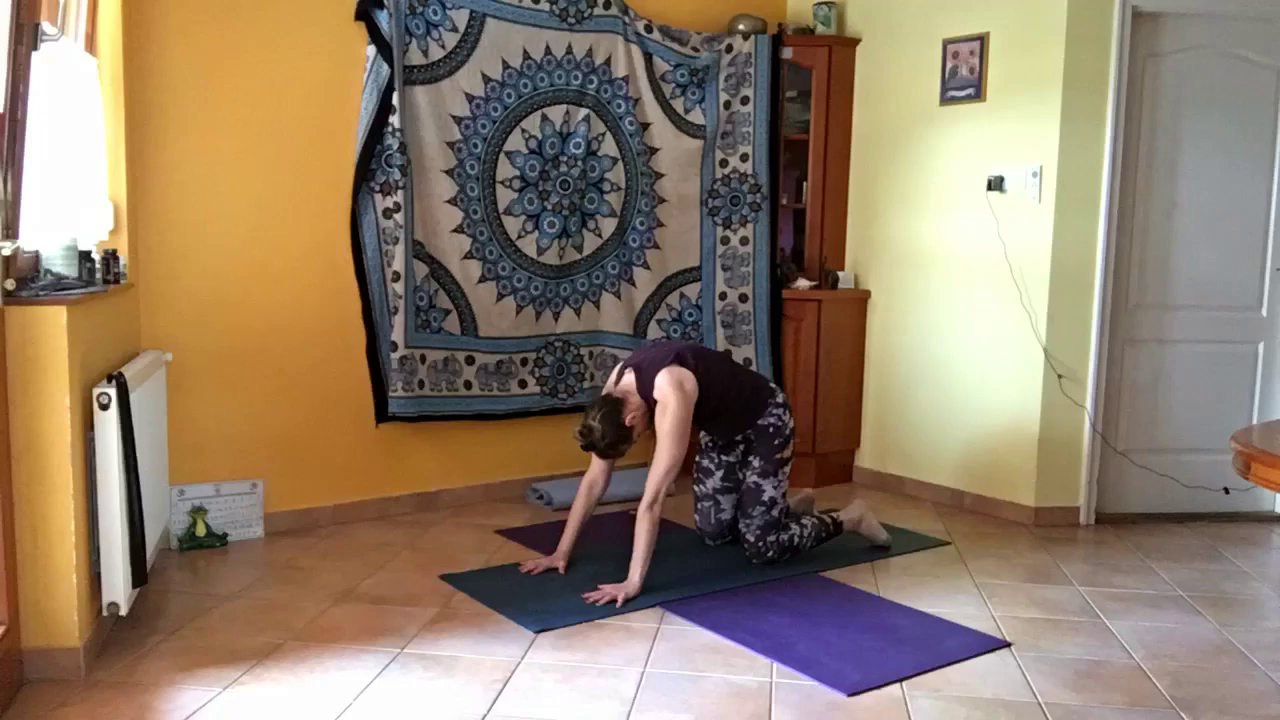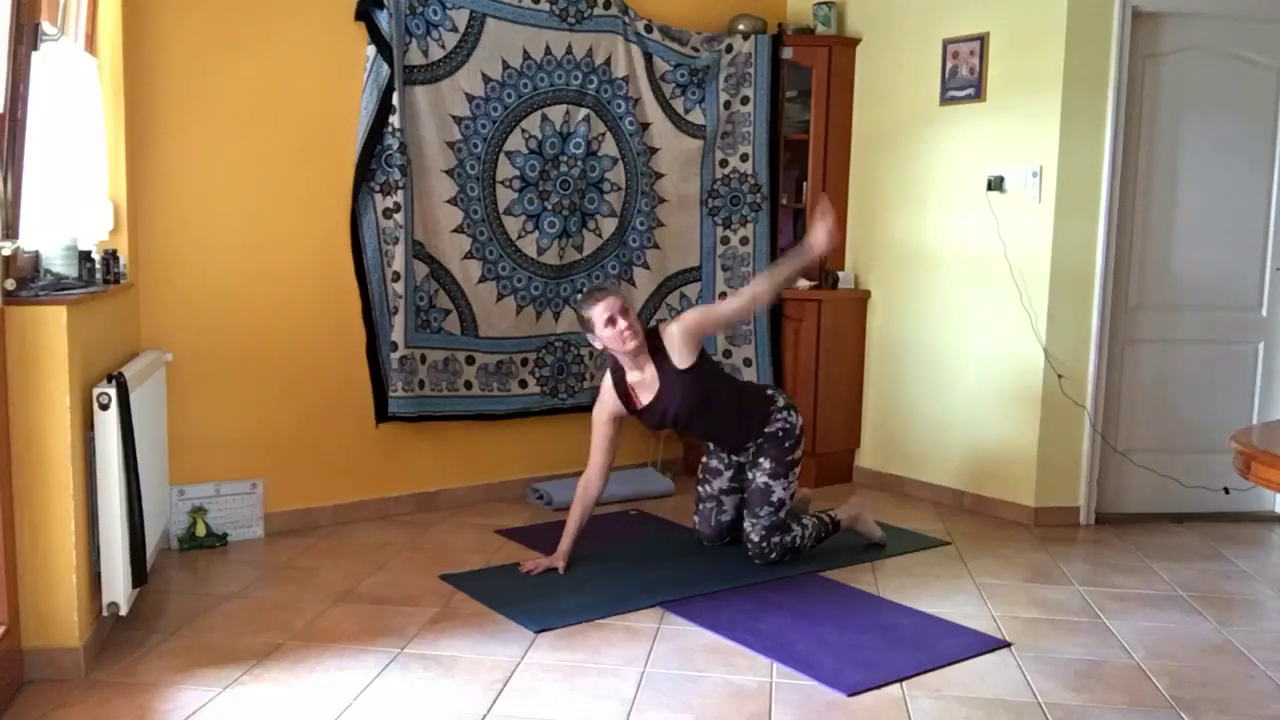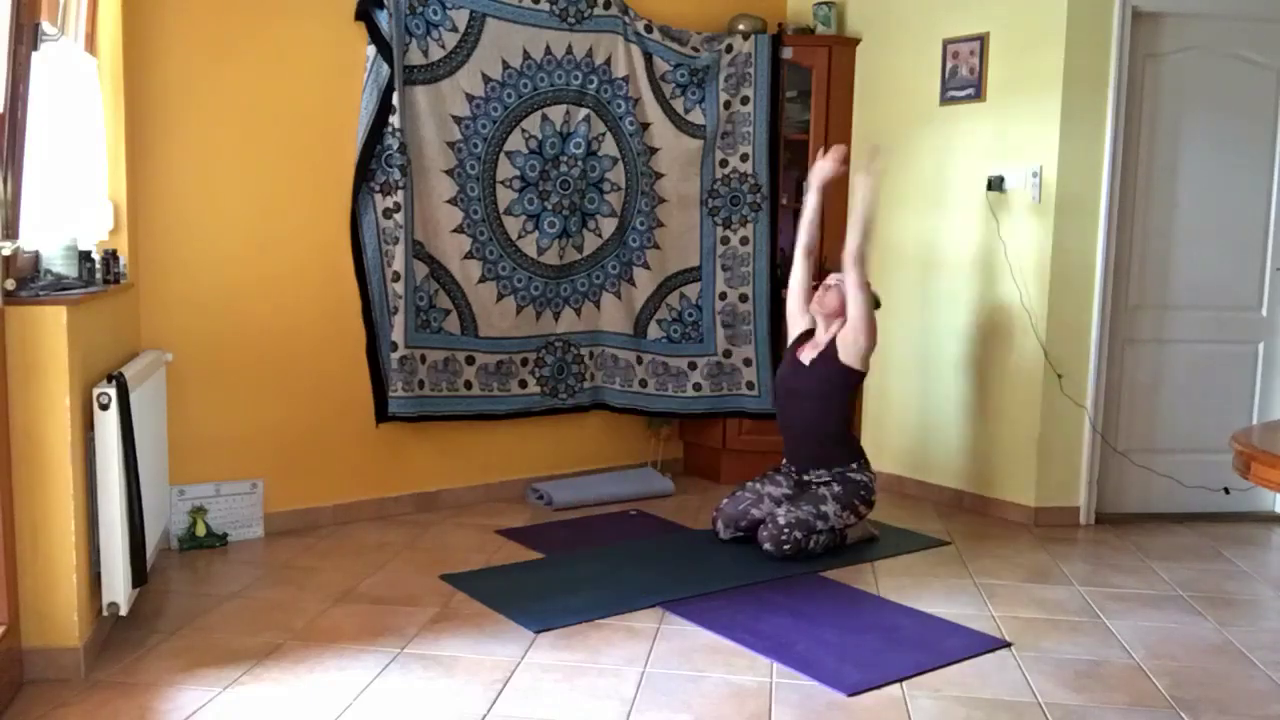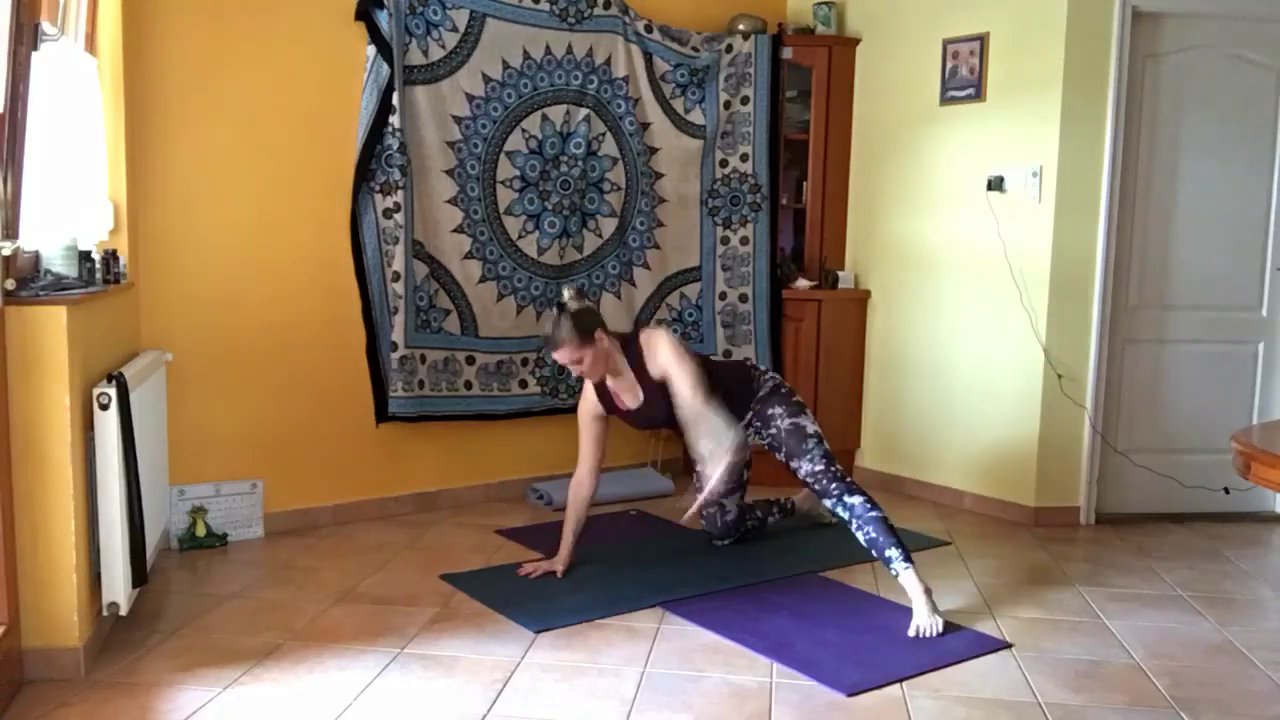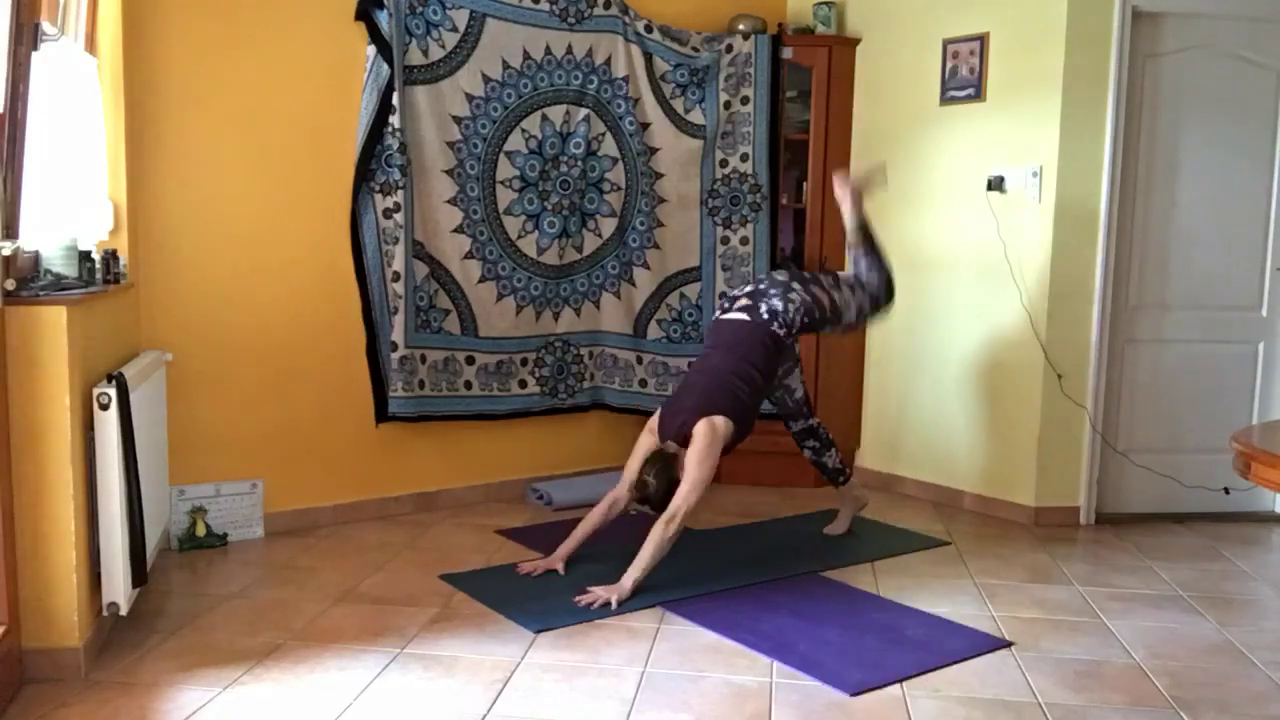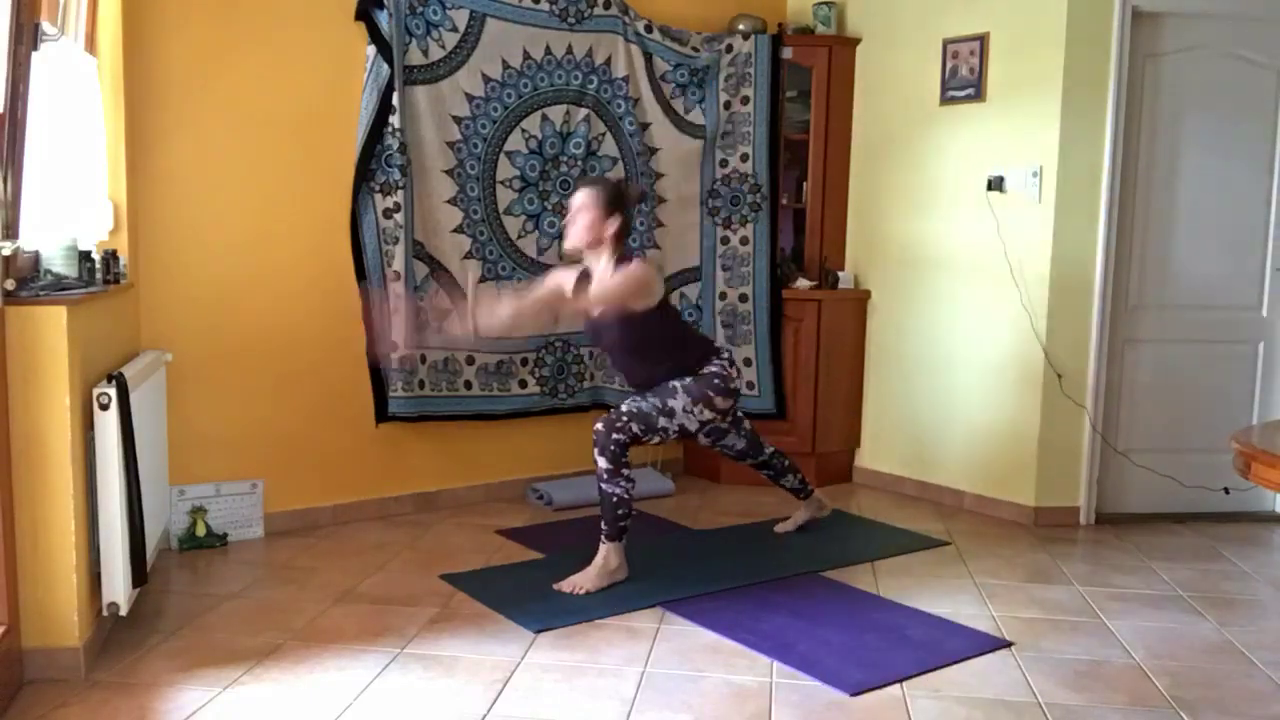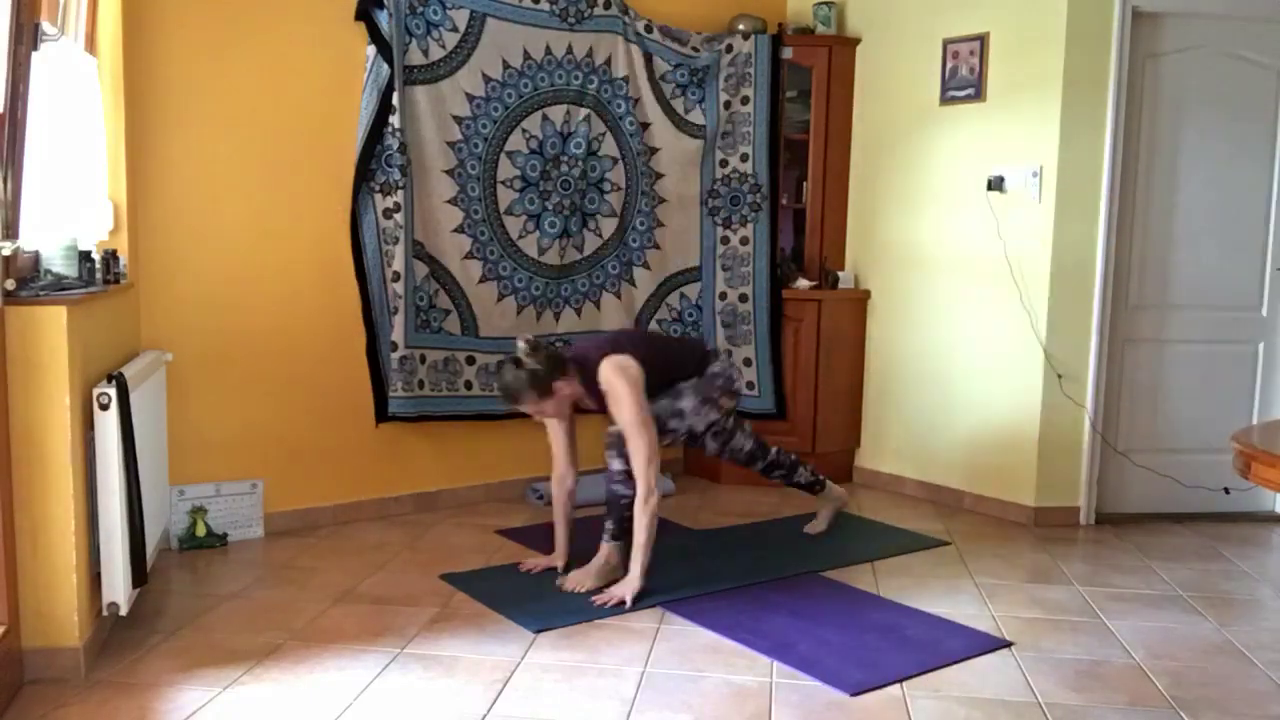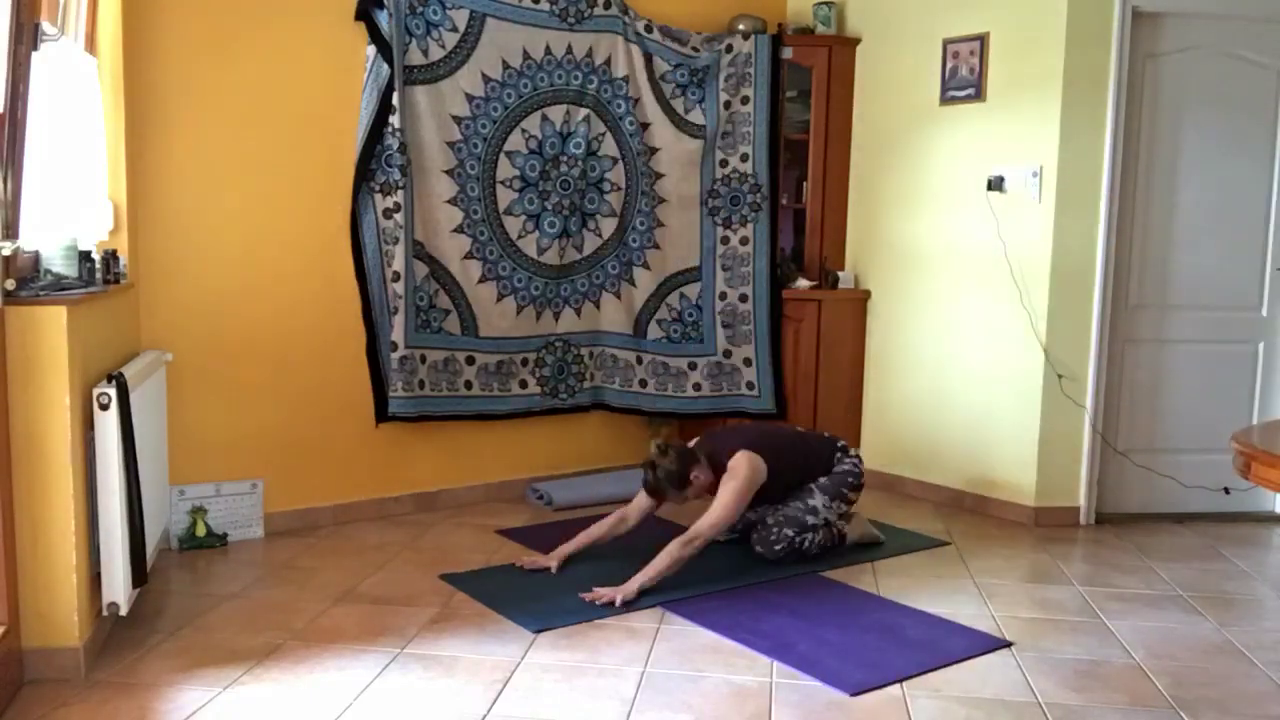
dt=0.5s
person 1, frame 1
left shoulder: (672, 389)
right shoulder: (615, 387)
left elbow: (653, 497)
right elbow: (595, 478)
left wrist: (633, 583)
right wrist: (563, 551)
left hip: (764, 418)
right hip: (722, 426)
left knee: (761, 546)
right knee: (712, 530)
left ankle: (848, 517)
right ankle: (790, 505)
person 1, frame 2
left shoulder: (677, 338)
right shoulder: (612, 391)
left elbow: (746, 302)
right elbow: (592, 480)
left wrist: (810, 250)
right wrist: (562, 552)
left hip: (770, 428)
right hip: (726, 446)
left knee: (763, 546)
right knee: (712, 532)
left ankle: (846, 516)
right ankle: (788, 501)
person 1, frame 3
left shoulder: (852, 343)
right shoulder: (800, 334)
left elbow: (853, 265)
right elbow: (802, 257)
left hip: (839, 479)
right hip: (793, 473)
left knee: (780, 538)
right knee: (725, 525)
left ankle: (845, 525)
person 1, frame 4
left shoulder: (654, 344)
right shoulder: (593, 395)
left elbow: (693, 398)
right elbow: (584, 477)
left wrist: (716, 456)
right wrist: (562, 556)
left hip: (757, 395)
right hip: (716, 424)
left knee: (827, 479)
right knee: (723, 528)
left ankle: (913, 583)
right ankle: (800, 504)
person 1, frame 5
left shoulder: (705, 434)
right shoulder: (660, 432)
left elbow: (673, 520)
right elbow: (617, 497)
left wrist: (624, 586)
right wrist: (560, 555)
right knee: (800, 421)
left ankle: (850, 208)
right ankle: (850, 493)
person 1, frame 6
left shoulder: (634, 276)
right shoulder: (579, 275)
left elbow: (565, 305)
right elbow: (531, 303)
left hip: (707, 379)
right hip: (662, 382)
left knee: (612, 437)
right knee: (742, 445)
left ankle: (611, 560)
right ankle: (811, 501)
person 1, frame 7
left shoulder: (615, 379)
right shoulder: (557, 378)
left elbow: (647, 478)
right elbow: (562, 473)
left wrist: (623, 567)
right wrist: (559, 552)
left hip: (703, 378)
right hip: (674, 390)
left knee: (623, 456)
right knee: (746, 449)
right ankle: (827, 492)
person 1, frame 8
left shoulder: (742, 470)
left elbow: (692, 540)
right elbow: (628, 515)
left wrist: (630, 587)
right wrist: (558, 554)
left hip: (837, 466)
right hip: (800, 468)
left knee: (776, 542)
right knee: (730, 526)
left ankle: (847, 530)
right ankle: (813, 517)
